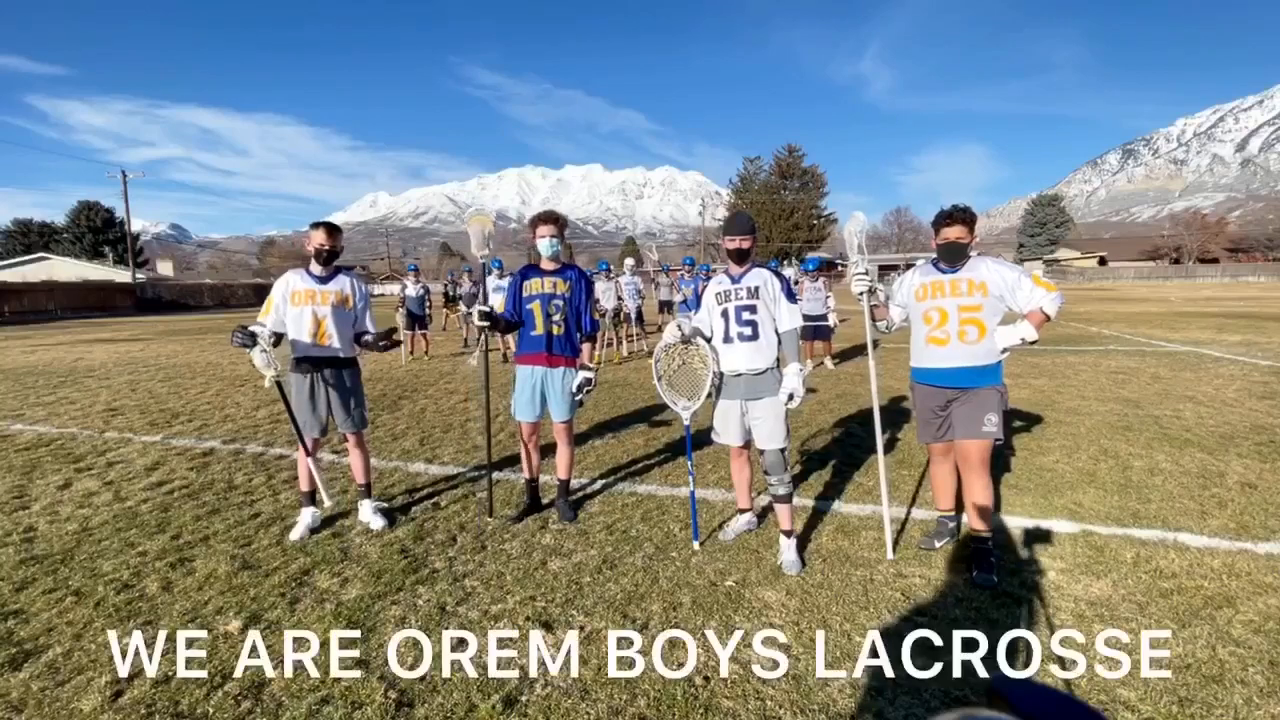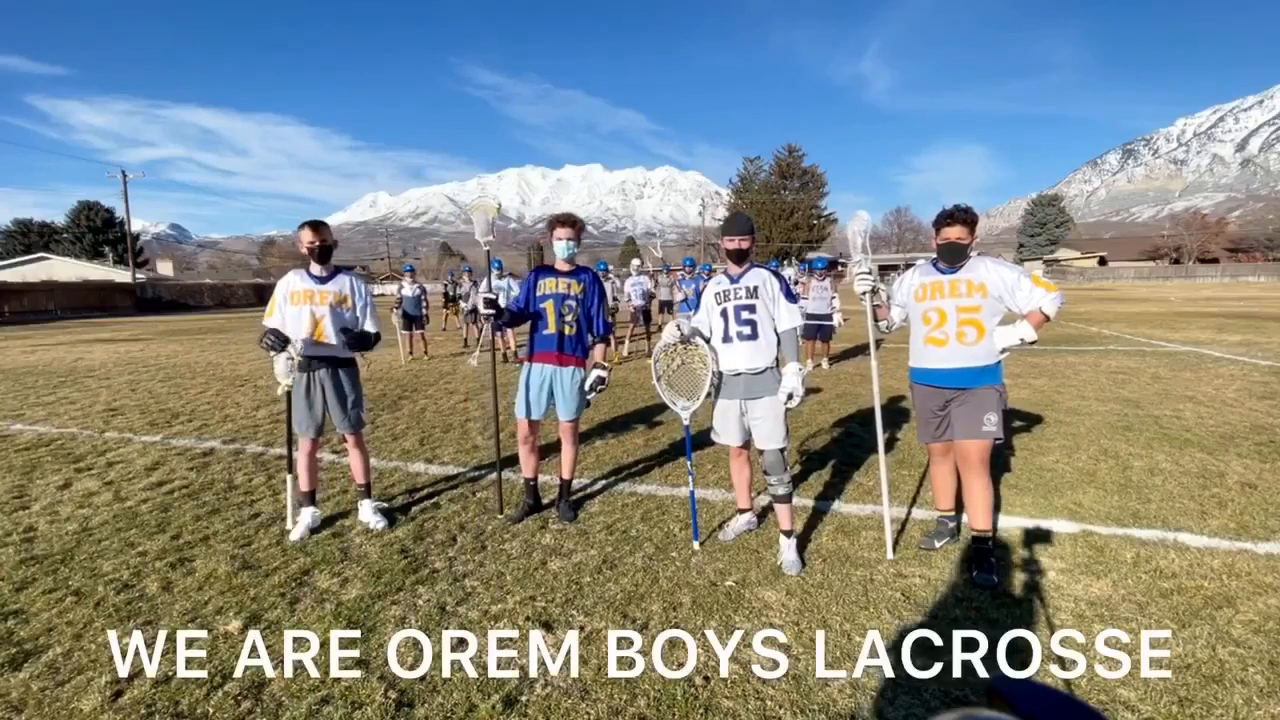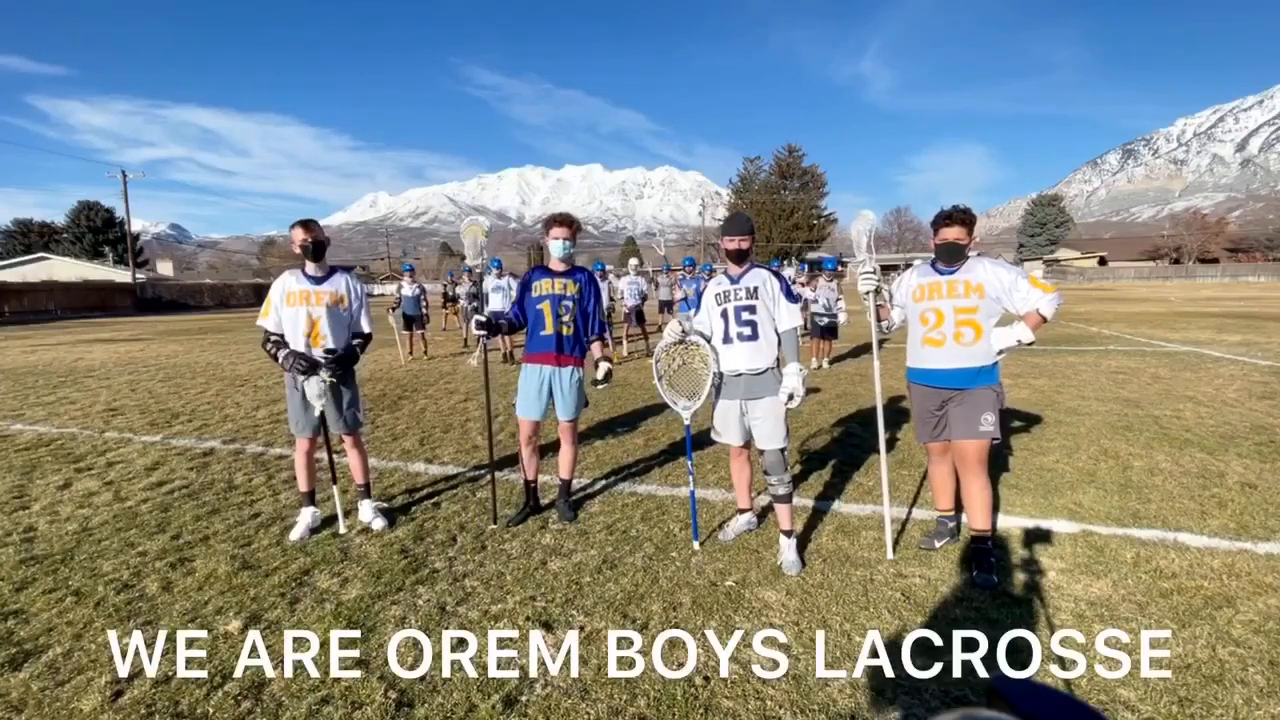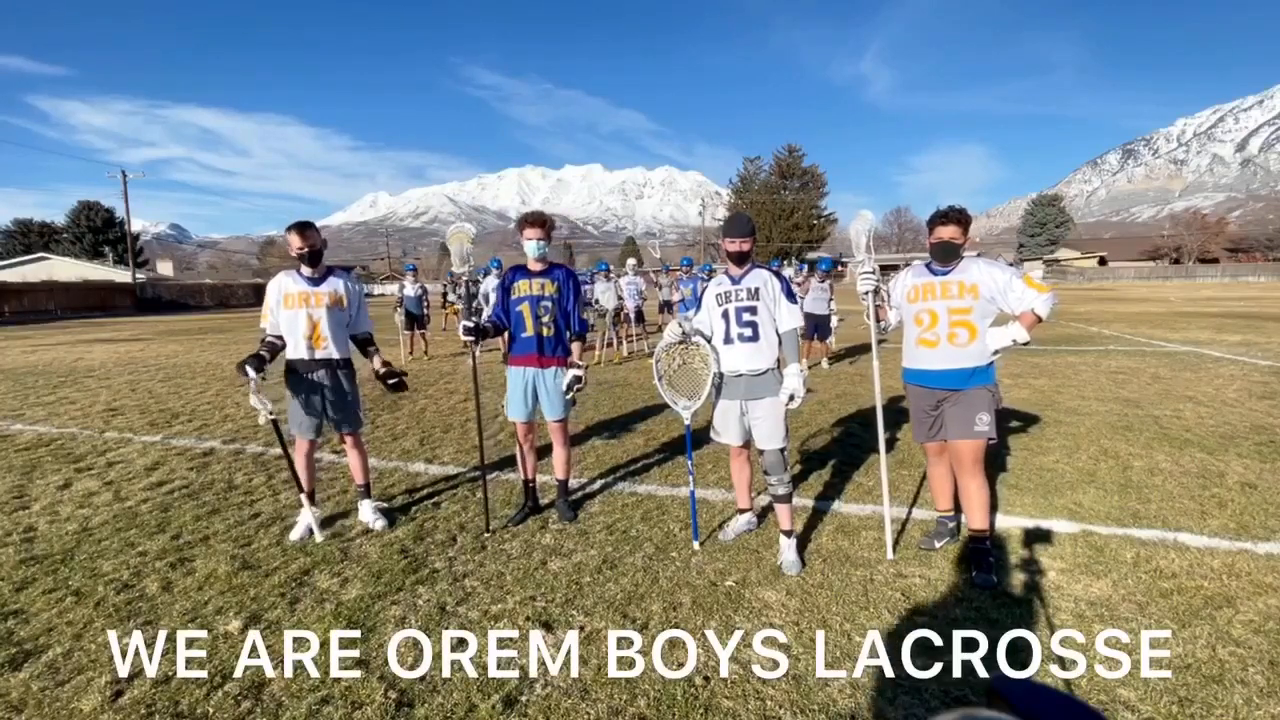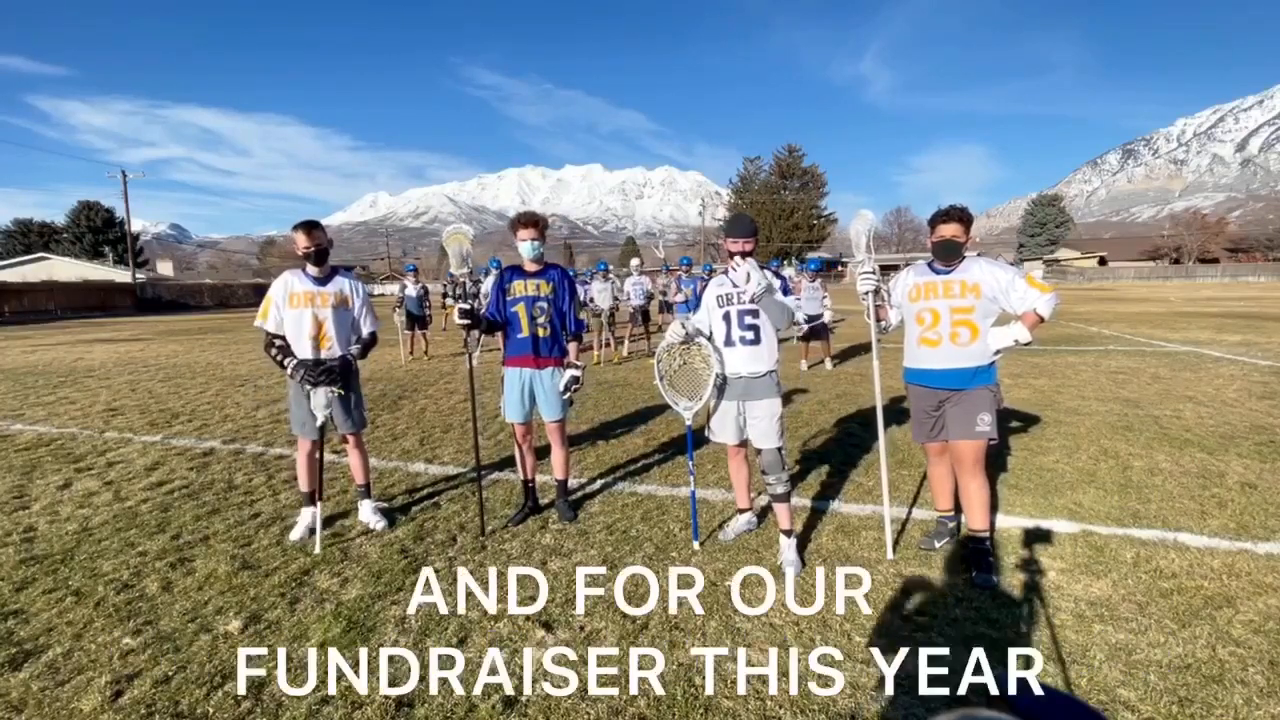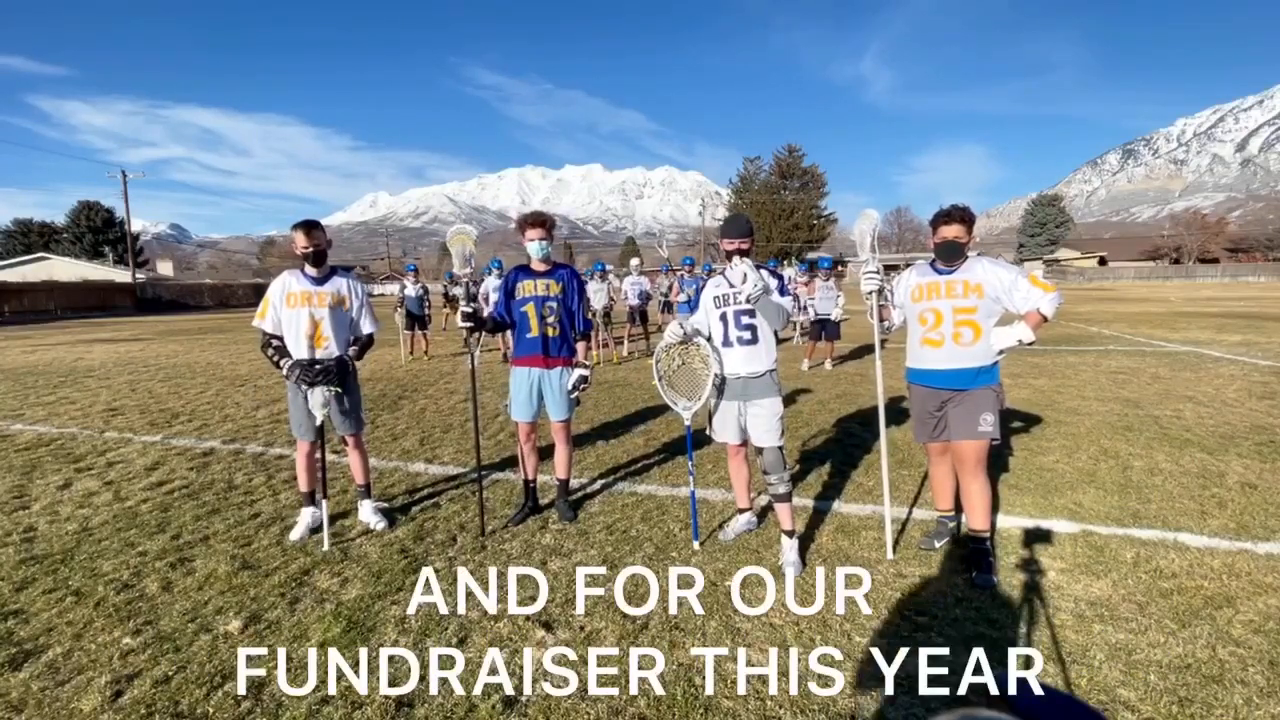
dt=0.7s
person 1, frame 1
left shoulder: (995, 272)
right shoulder: (914, 279)
left elbow: (1048, 297)
right elbow: (887, 319)
left wrist: (1018, 333)
right wrist: (870, 297)
left hip: (979, 383)
right hip: (929, 383)
left knee: (975, 462)
right knee: (940, 453)
left ankle: (983, 547)
right ankle: (947, 523)
person 1, frame 2
left shoulder: (995, 273)
right shoulder: (914, 278)
left elbow: (1048, 297)
right elbow: (888, 320)
left wrist: (1018, 334)
right wrist: (873, 296)
left hip: (978, 383)
right hip: (928, 383)
left knee: (974, 462)
right knee: (940, 453)
left ankle: (983, 547)
right ankle: (947, 523)
person 1, frame 3
left shoulder: (993, 273)
right shoulder: (912, 278)
left elbow: (1046, 297)
right elbow: (888, 319)
left wrist: (1016, 335)
right wrist: (874, 295)
left hip: (976, 383)
right hip: (925, 383)
left knee: (972, 462)
right knee: (937, 453)
left ankle: (981, 547)
right ankle: (946, 523)
person 1, frame 4
left shoulder: (988, 274)
right shoulder: (908, 279)
left elbow: (1041, 297)
right elbow: (885, 319)
left wrist: (1011, 335)
right wrist: (871, 297)
left hip: (971, 383)
right hip: (922, 383)
left knee: (968, 462)
right knee: (936, 454)
left ankle: (980, 546)
right ankle: (947, 523)
person 1, frame 5
left shoulder: (990, 273)
right shoulder: (909, 278)
left elbow: (1043, 297)
right elbow: (885, 318)
left wrist: (1013, 334)
right wrist: (871, 296)
left hip: (973, 382)
right hip: (923, 382)
left knee: (969, 462)
right knee: (936, 453)
left ankle: (980, 545)
right ankle: (946, 522)
person 1, frame 6
left shoulder: (992, 273)
right shoulder: (911, 278)
left elbow: (1047, 296)
right elbow: (887, 319)
left wrist: (1017, 334)
right wrist: (875, 296)
left hip: (976, 384)
right hip: (925, 384)
left knee: (971, 463)
right knee: (938, 454)
left ankle: (981, 546)
right ankle: (946, 522)
person 2, frame 1
left shoulder: (771, 279)
right shoulder: (713, 287)
left elbow: (789, 328)
right elbow: (705, 329)
left wrist: (794, 371)
right wrist: (684, 329)
left hip: (766, 381)
right hip: (728, 383)
left knee: (774, 459)
right knee: (736, 451)
left ankle: (787, 539)
right ankle: (745, 514)
person 2, frame 2
left shoulder: (769, 279)
right shoulder: (712, 287)
left elbow: (787, 327)
right elbow: (704, 330)
left wrist: (793, 370)
right wrist: (683, 328)
left hip: (765, 381)
right hip: (727, 382)
left knee: (774, 459)
right knee: (737, 450)
left ankle: (787, 539)
right ankle: (745, 514)
person 2, frame 3
left shoulder: (770, 279)
right shoulder: (712, 288)
left elbow: (787, 328)
right elbow: (704, 331)
left wrist: (793, 370)
right wrist: (683, 328)
left hip: (765, 381)
right hip: (727, 383)
left knee: (774, 458)
right knee: (736, 450)
left ankle: (787, 539)
right ankle: (745, 514)
person 2, frame 4
left shoulder: (771, 280)
right shoulder: (713, 288)
left elbow: (788, 328)
right elbow: (704, 330)
left wrist: (794, 371)
right wrist: (683, 328)
left hip: (765, 382)
right hip: (727, 383)
left knee: (774, 459)
right knee: (737, 450)
left ankle: (787, 539)
right ankle: (745, 514)
person 2, frame 5
left shoulder: (770, 279)
right shoulder: (714, 286)
left elbow: (786, 320)
right elbow: (704, 326)
left wrist: (758, 287)
right wrist: (684, 328)
left hip: (762, 382)
right hip: (726, 382)
left knee: (771, 458)
right knee: (734, 450)
left ankle: (787, 539)
right ankle: (745, 514)
person 2, frame 6
left shoulder: (767, 277)
right shoulder: (711, 286)
left elbow: (782, 319)
right elbow: (702, 326)
left wrist: (752, 287)
right wrist: (682, 328)
left hip: (762, 382)
right hip: (725, 382)
left knee: (772, 458)
right knee: (735, 449)
left ankle: (789, 539)
right ankle: (745, 514)
person 3, frame 1
left shoulder: (353, 284)
right shoulder: (288, 282)
left elbow: (360, 334)
right elbow: (273, 332)
left wrist: (376, 341)
right wrist: (252, 337)
left hip: (344, 369)
right hip: (305, 371)
left knee: (355, 438)
right knee: (308, 442)
left ankle: (366, 504)
right ankle: (308, 511)
person 3, frame 2
left shoulder: (353, 284)
right shoulder: (288, 283)
left elbow: (371, 335)
right elbow: (277, 331)
left wrist: (362, 339)
right wrist: (270, 339)
left hip: (342, 369)
right hip: (305, 370)
left knee: (354, 437)
right knee: (307, 442)
left ankle: (366, 504)
right ankle: (308, 511)
person 3, frame 3
left shoulder: (348, 283)
right shoulder: (284, 284)
left elbow: (363, 332)
right elbow: (270, 336)
left wrist: (351, 353)
right wrist: (284, 356)
left hip: (339, 372)
right hip: (300, 374)
left knee: (351, 438)
right knee: (304, 443)
left ankle: (366, 504)
right ankle: (308, 511)
person 3, frame 4
left shoulder: (346, 284)
right shoulder: (280, 285)
left elbow: (361, 334)
right elbow: (274, 335)
left wrist: (379, 363)
right wrist: (259, 358)
left hip: (339, 370)
right hip: (300, 374)
left knee: (351, 438)
right knee: (304, 443)
left ankle: (366, 503)
right ankle: (308, 511)
person 3, frame 5
left shoulder: (351, 284)
right shoulder: (284, 285)
left elbow: (369, 335)
right elbow: (272, 339)
left wrist: (347, 361)
right wrist: (295, 367)
left hip: (342, 374)
right hip: (304, 377)
left knee: (353, 438)
right knee: (307, 443)
left ankle: (366, 504)
right ankle: (309, 510)
person 3, frame 6
left shoulder: (349, 284)
right shoulder: (283, 284)
left elbow: (366, 336)
right elbow: (268, 339)
left wrist: (345, 360)
right wrist: (290, 366)
left hip: (341, 375)
right hip: (302, 379)
left knee: (353, 439)
right knee: (306, 444)
left ankle: (366, 504)
right ankle: (309, 511)
person 4, frame 1
left shoulder: (575, 276)
right shoulder: (523, 276)
left elbow: (588, 327)
right elbow: (511, 320)
left wrist: (587, 367)
right wrist: (492, 320)
left hip: (563, 365)
right hip: (528, 364)
left knee: (563, 432)
right knee: (527, 433)
left ankle: (563, 497)
right ankle: (531, 498)
person 4, frame 2
left shoulder: (588, 279)
right shoulder: (536, 276)
left elbow: (600, 328)
right elbow: (519, 313)
left wrist: (600, 366)
right wrist: (498, 311)
left hip: (572, 365)
right hip: (536, 362)
left knee: (569, 432)
right knee: (526, 432)
left ankle: (564, 497)
right ankle: (531, 497)
person 4, frame 3
left shoulder: (584, 278)
right shoulder: (532, 276)
left elbow: (595, 326)
right elbow: (517, 319)
left wrist: (602, 360)
right wrist: (493, 326)
left hip: (570, 365)
right hip: (534, 363)
left knee: (568, 432)
right knee: (527, 435)
left ankle: (564, 497)
right ankle: (531, 499)
person 4, frame 4
left shoulder: (564, 276)
right shoulder: (511, 277)
left elbow: (577, 325)
right elbow: (500, 321)
left wrist: (577, 364)
right wrist: (481, 330)
left hip: (554, 365)
right hip: (519, 365)
left knee: (559, 432)
right knee: (523, 434)
left ankle: (562, 497)
right ankle: (530, 499)
person 4, frame 5
left shoulder: (559, 276)
right shoulder: (506, 278)
left elbow: (573, 326)
right elbow: (494, 321)
left wrist: (574, 365)
right wrist: (475, 320)
left hip: (551, 366)
right hip: (516, 366)
left knee: (556, 433)
right knee: (522, 435)
left ankle: (562, 498)
right ankle: (530, 499)
person 4, frame 6
left shoulder: (568, 275)
right shoulder: (514, 278)
left elbow: (582, 325)
right elbow: (501, 321)
left wrist: (582, 364)
right wrist: (478, 321)
left hip: (560, 365)
right hip: (524, 365)
left knee: (561, 432)
right knee: (526, 434)
left ankle: (562, 497)
right ankle: (530, 499)
